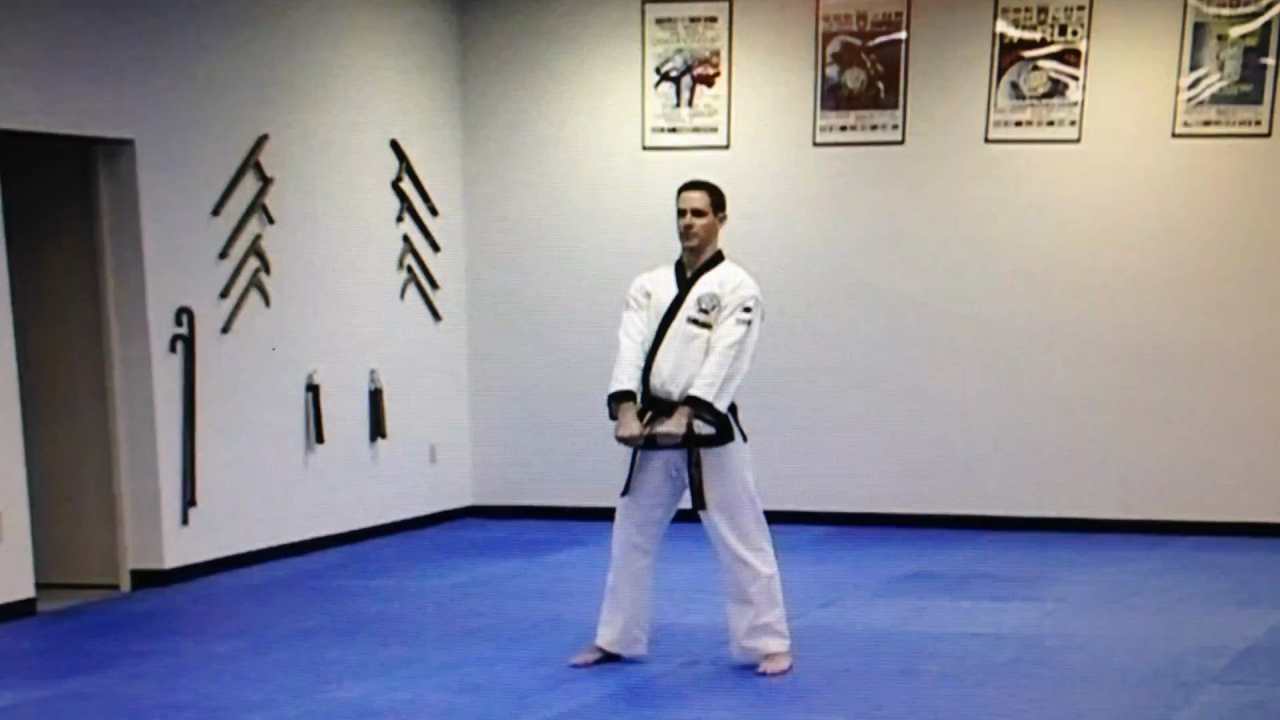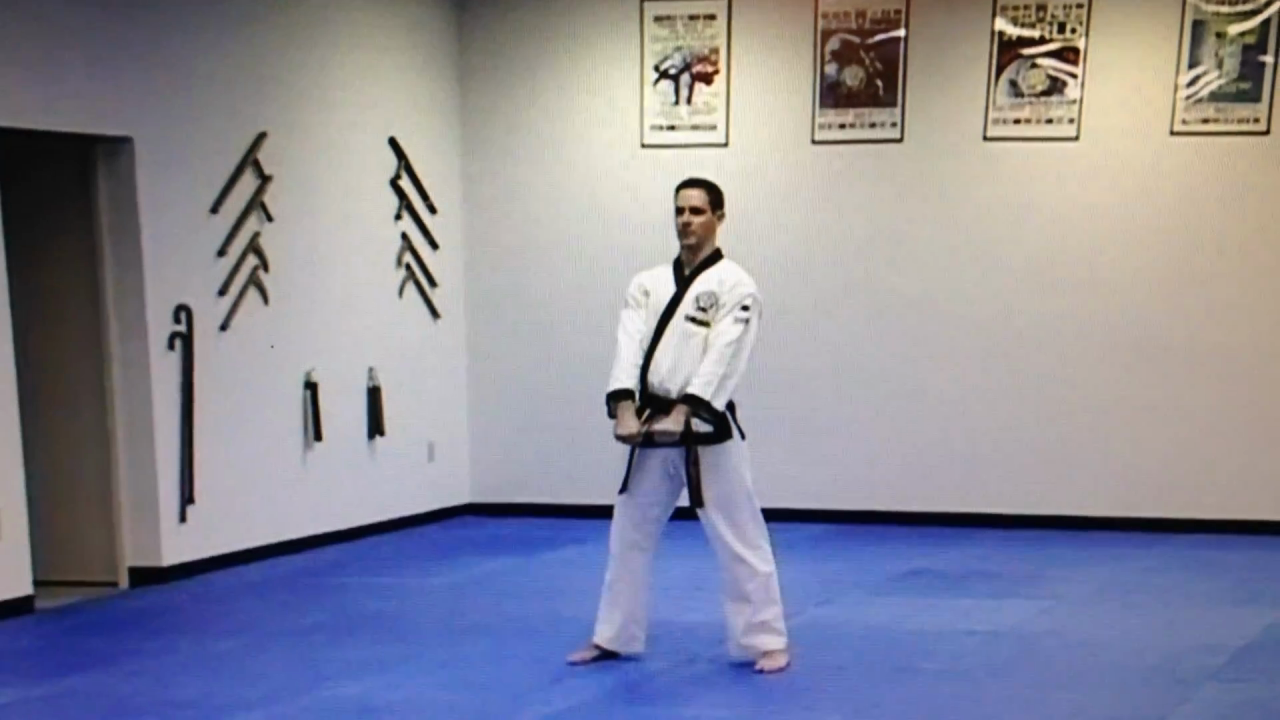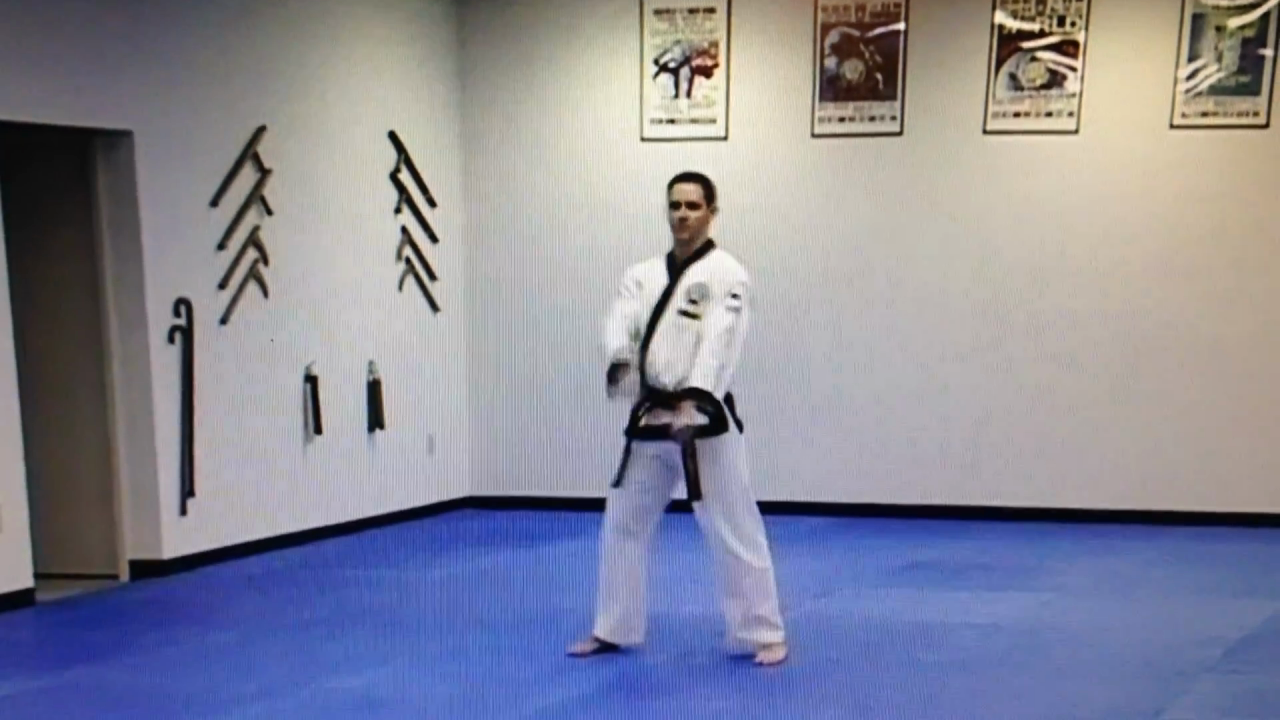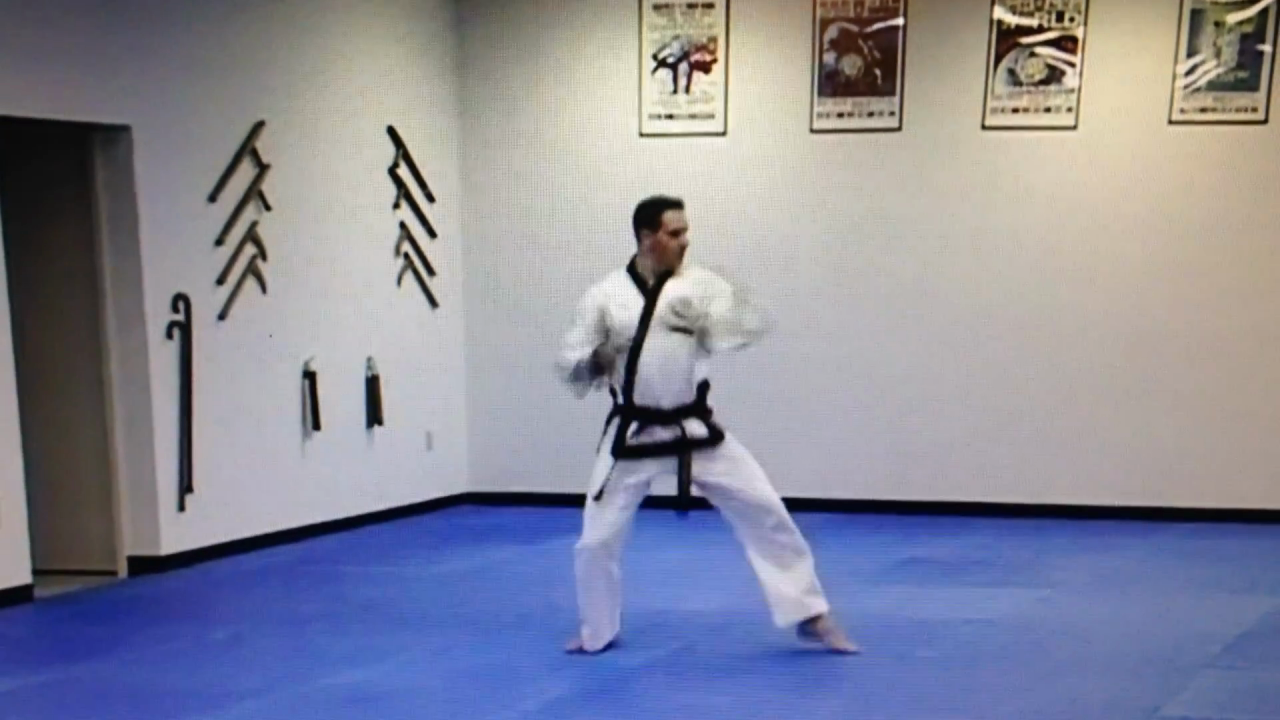
dt=0.4s
person 1, frame 1
left shoulder: (738, 287)
right shoulder: (648, 285)
left elbow: (725, 361)
right elbow: (630, 350)
left wrist: (685, 415)
right wrist: (625, 410)
left hip: (710, 433)
right hip: (653, 431)
left knee: (741, 540)
right knee: (631, 537)
left ankle: (769, 643)
right ankle: (615, 638)
person 1, frame 2
left shoulder: (735, 285)
right shoulder: (647, 283)
left elbow: (723, 359)
right elbow: (629, 348)
left wrist: (683, 413)
right wrist: (625, 408)
left hip: (707, 430)
right hip: (651, 428)
left knee: (738, 539)
right knee: (629, 536)
left ankle: (766, 641)
right ankle: (612, 637)
person 1, frame 3
left shoulder: (727, 274)
right shoulder: (641, 275)
left elbow: (721, 347)
right elbow: (620, 328)
left wrist: (690, 408)
right wrist: (620, 366)
left hip: (705, 422)
right hip: (651, 421)
left knee: (734, 533)
right knee: (623, 525)
left ankle: (764, 635)
right ankle: (612, 629)
person 1, frame 4
left shoulder: (700, 284)
right shoulder: (604, 295)
left elbow: (746, 324)
right elbow: (573, 366)
left wrist: (708, 328)
right wrist: (598, 361)
left hip: (696, 430)
right hip: (632, 435)
left knee: (765, 511)
right knee: (597, 538)
left ankle: (811, 616)
right ankle: (597, 631)
